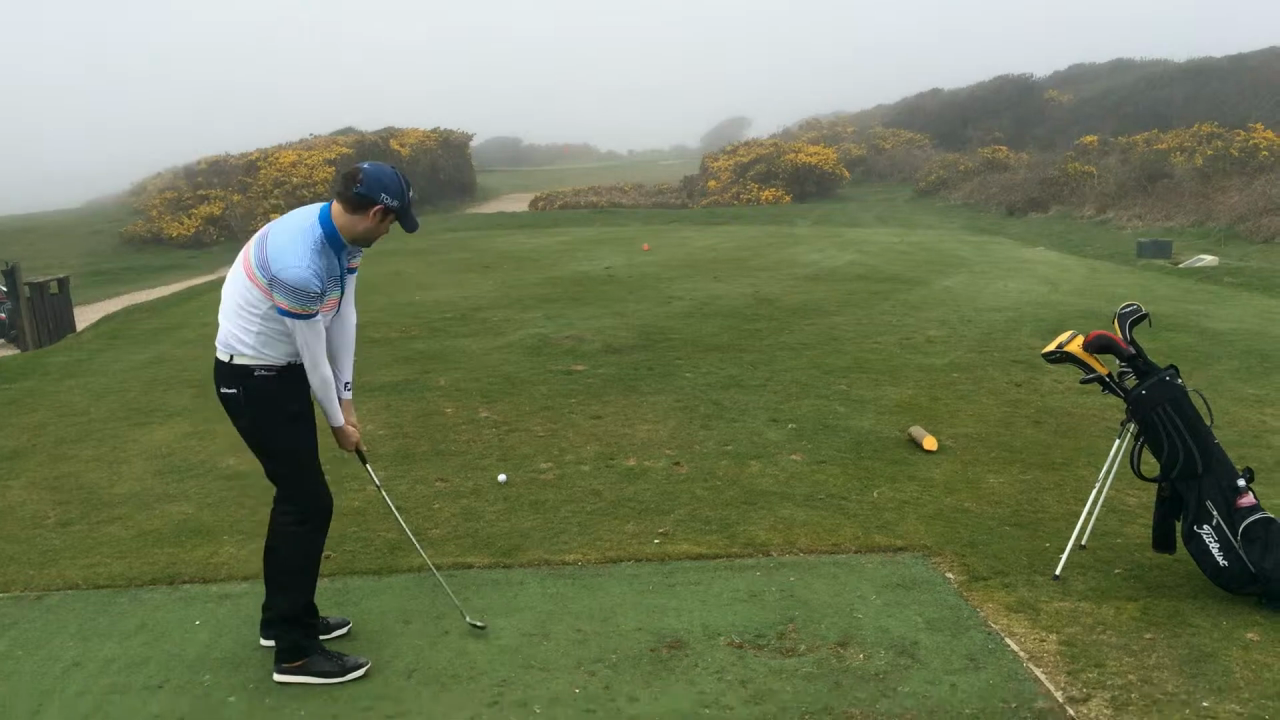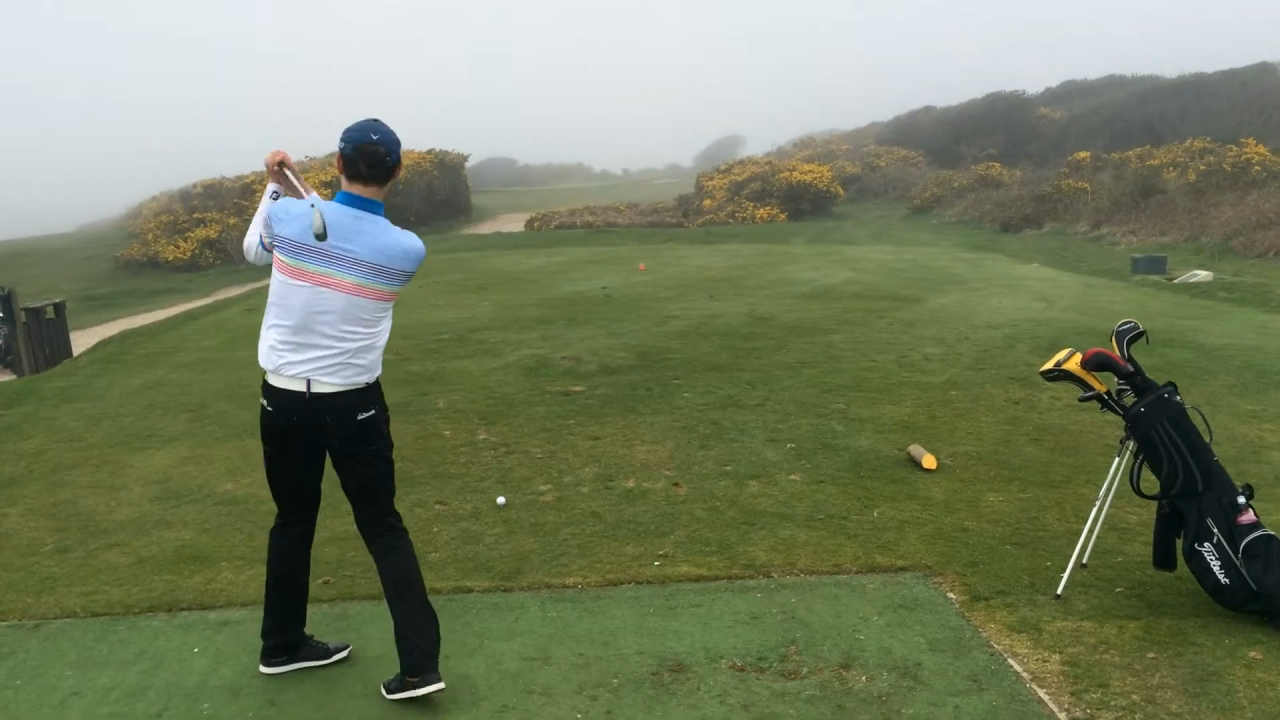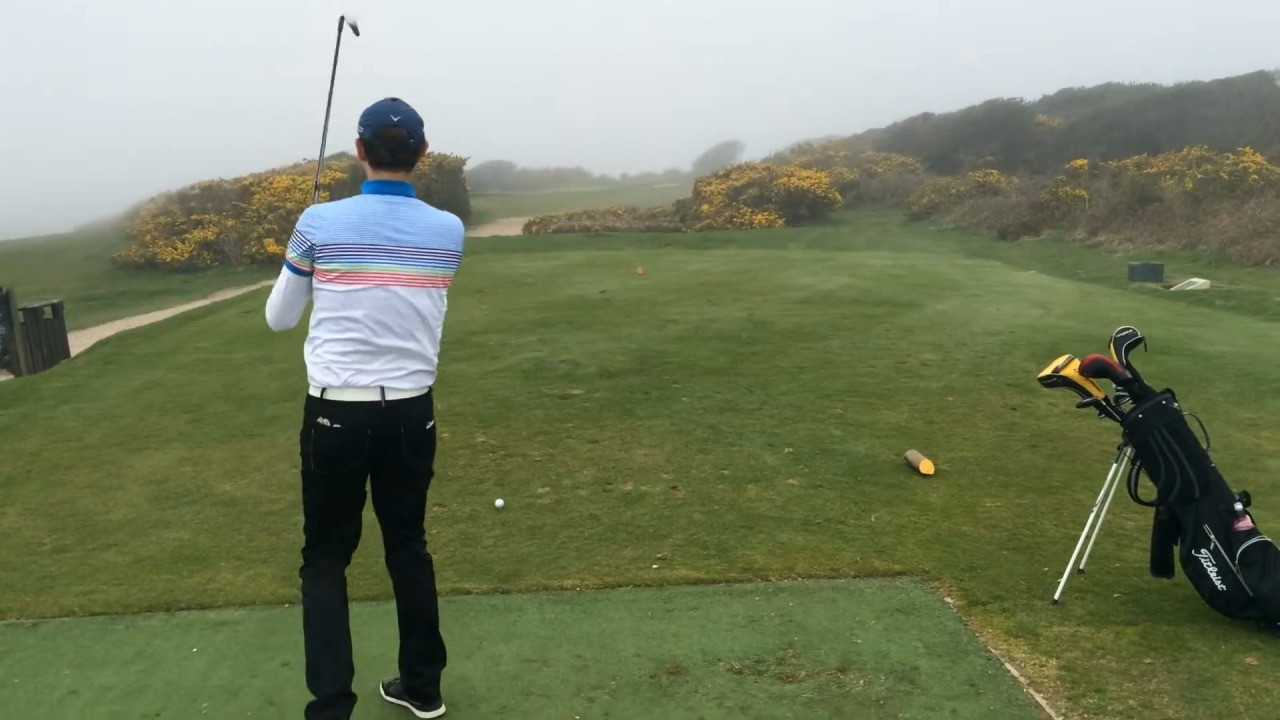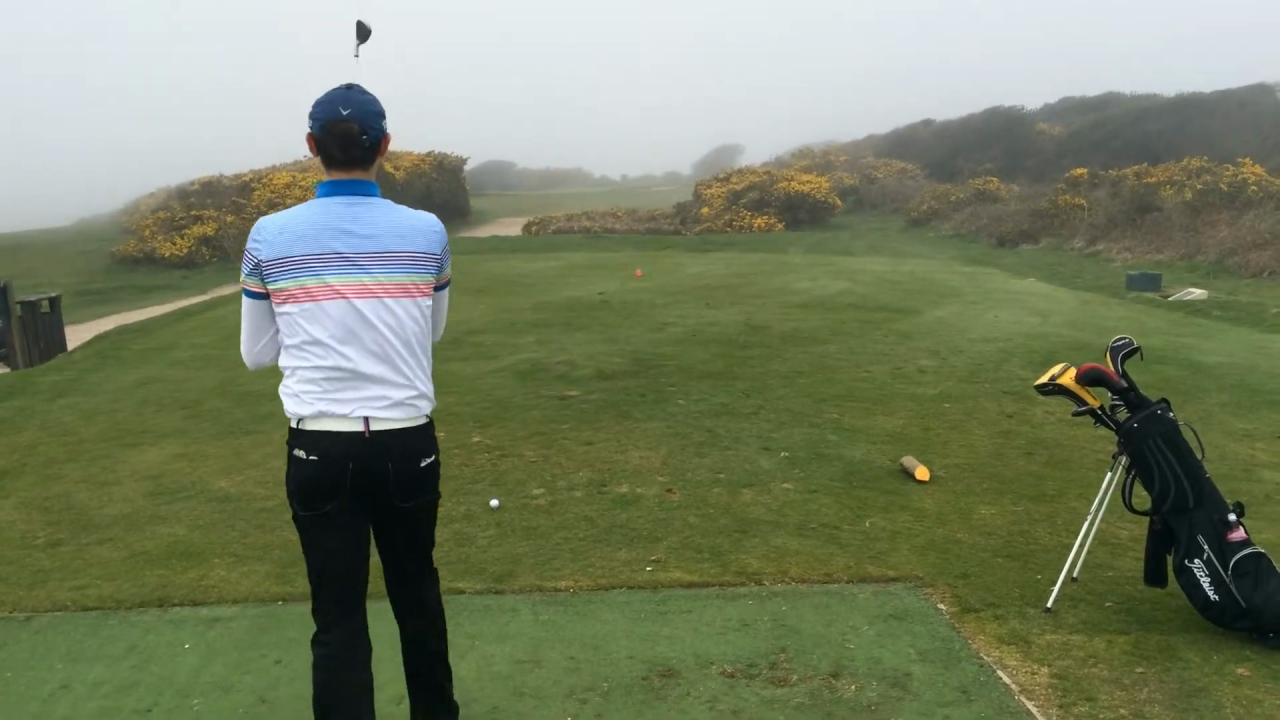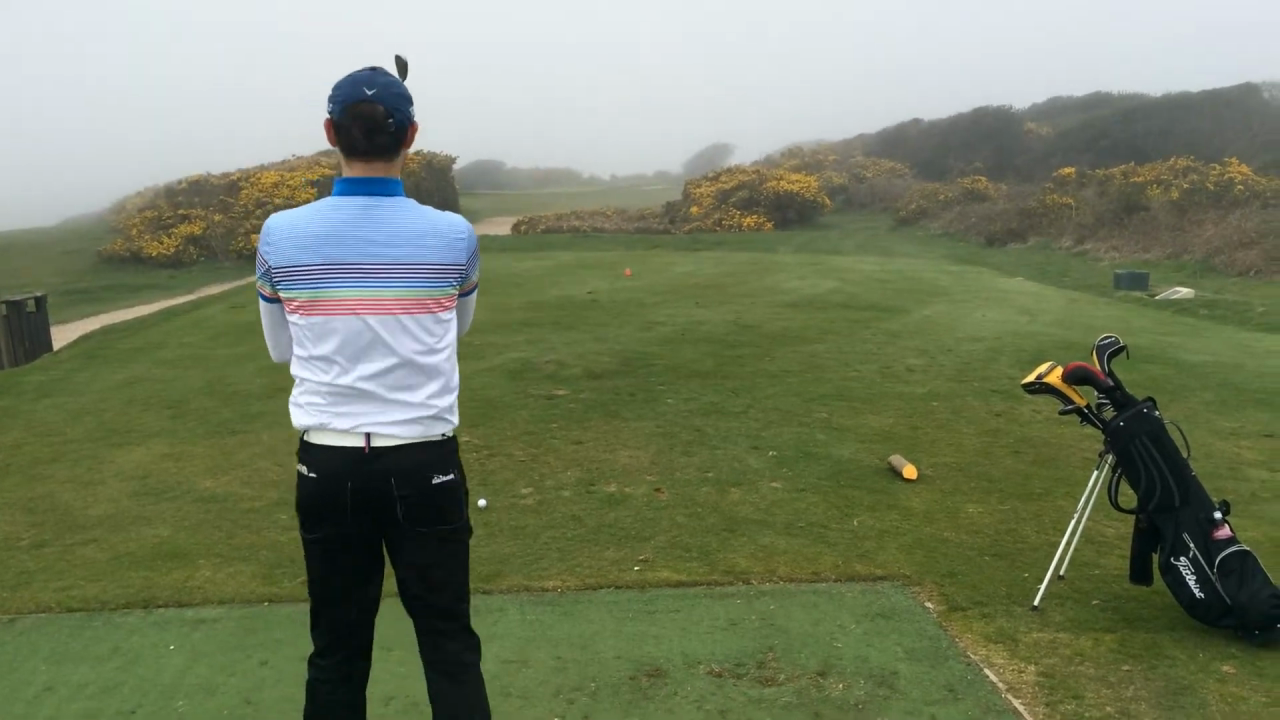
dt=0.5s
person 1, frame 1
left shoulder: (323, 219)
right shoulder: (298, 270)
left elbow: (341, 314)
right elbow: (313, 352)
left wrist: (345, 397)
right wrist: (337, 418)
left hip: (269, 369)
right hip: (252, 381)
left knee: (297, 493)
right knee: (310, 504)
left ankle: (284, 616)
right ankle: (295, 650)
person 1, frame 2
left shoulder: (284, 214)
right shoulder: (408, 250)
left elbow: (254, 250)
left wrist: (276, 185)
right wrist: (300, 189)
left hip: (283, 401)
right hip: (353, 406)
left knee: (293, 518)
right knee: (383, 528)
left ankle: (282, 643)
right ankle: (421, 661)
person 1, frame 3
left shoulder: (317, 223)
right shoulder: (449, 231)
left elbow: (279, 317)
left hip: (335, 414)
right hip: (410, 415)
left knee: (326, 560)
right knee: (408, 549)
person 1, frame 4
left shoulder: (270, 236)
right shoulder: (427, 232)
left elbow: (257, 353)
left hip: (319, 451)
right hip: (408, 444)
left knee: (338, 619)
right knee: (416, 583)
person 1, frame 5
left shoulder: (280, 234)
right shoulder: (454, 235)
left elbow: (282, 349)
left hip: (329, 468)
right hip: (424, 466)
left knee: (337, 647)
right knee: (449, 644)
